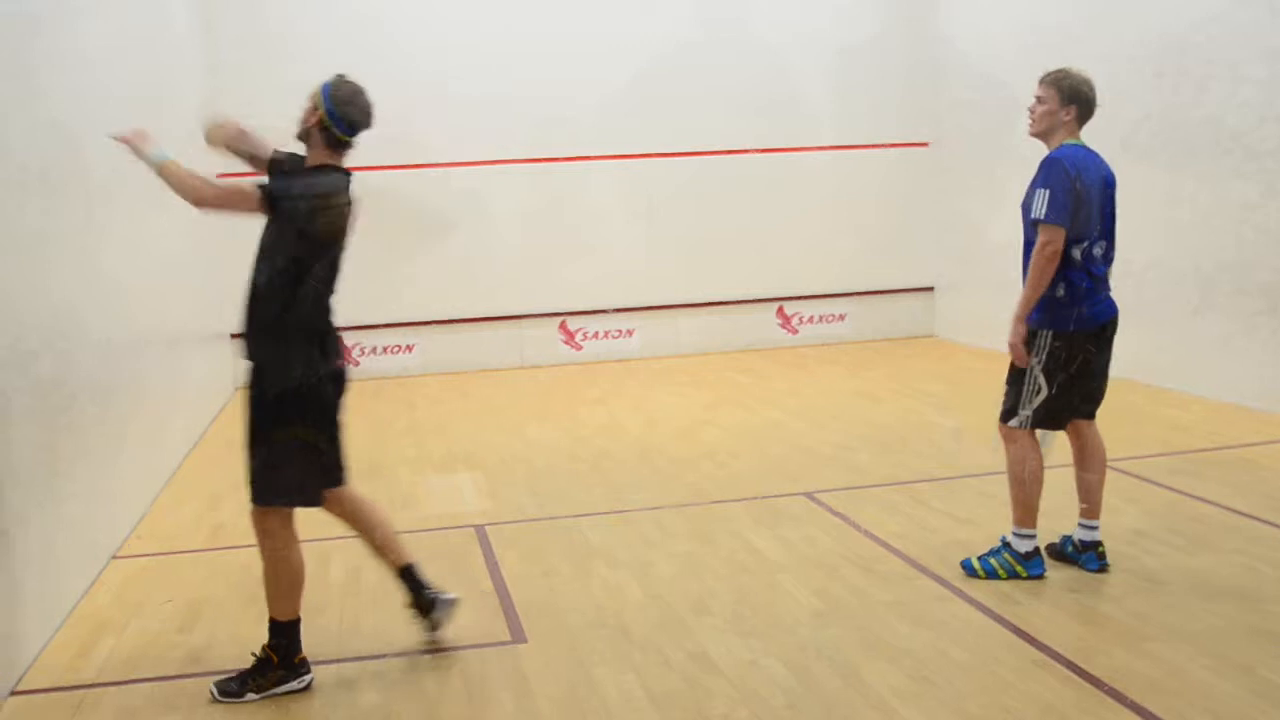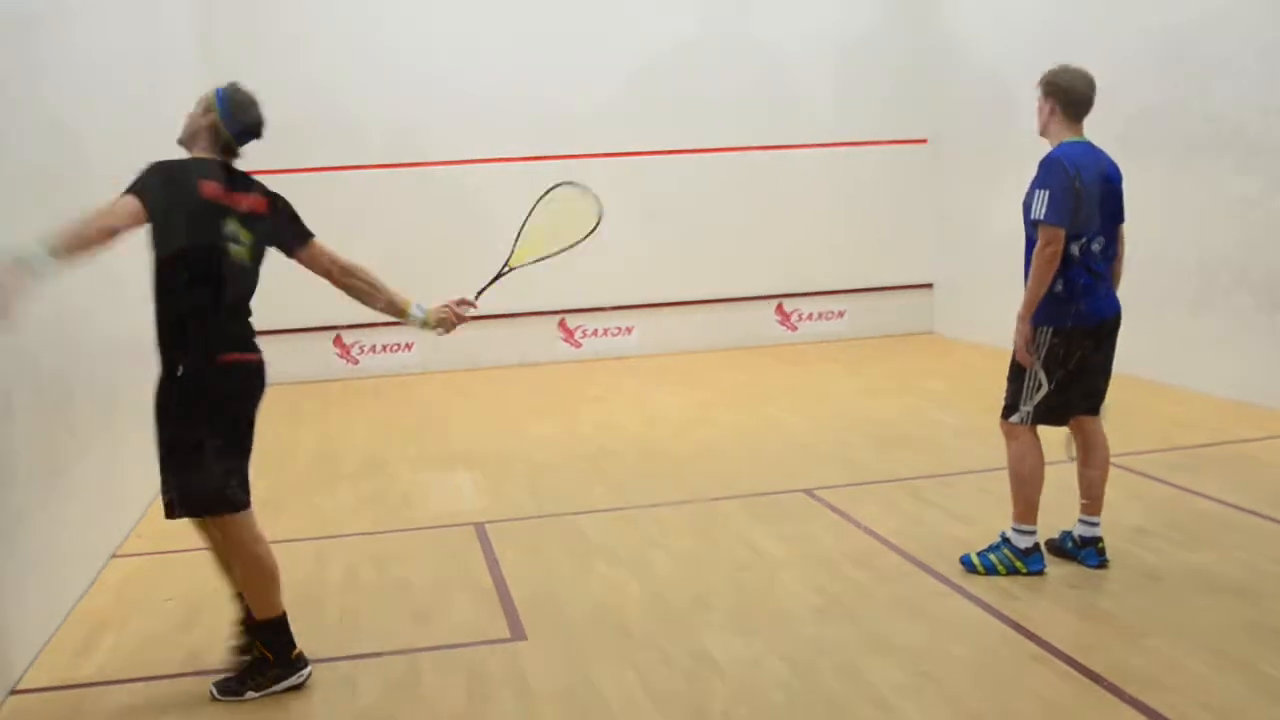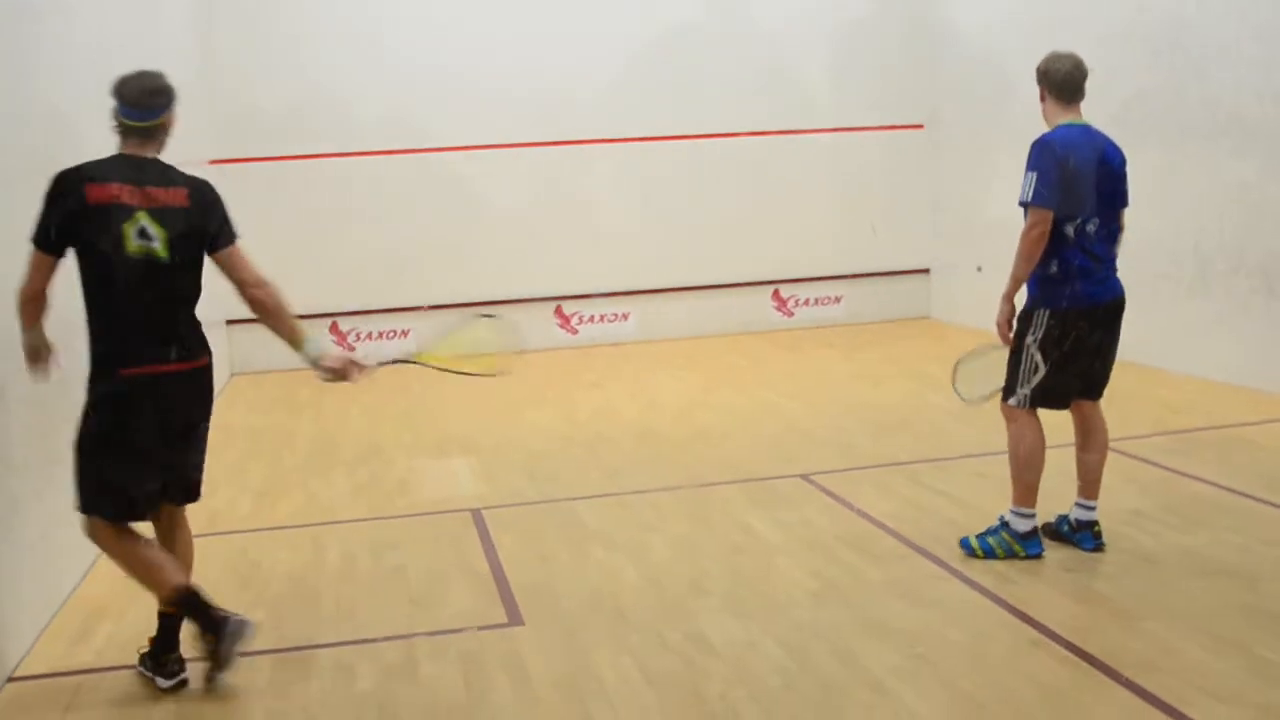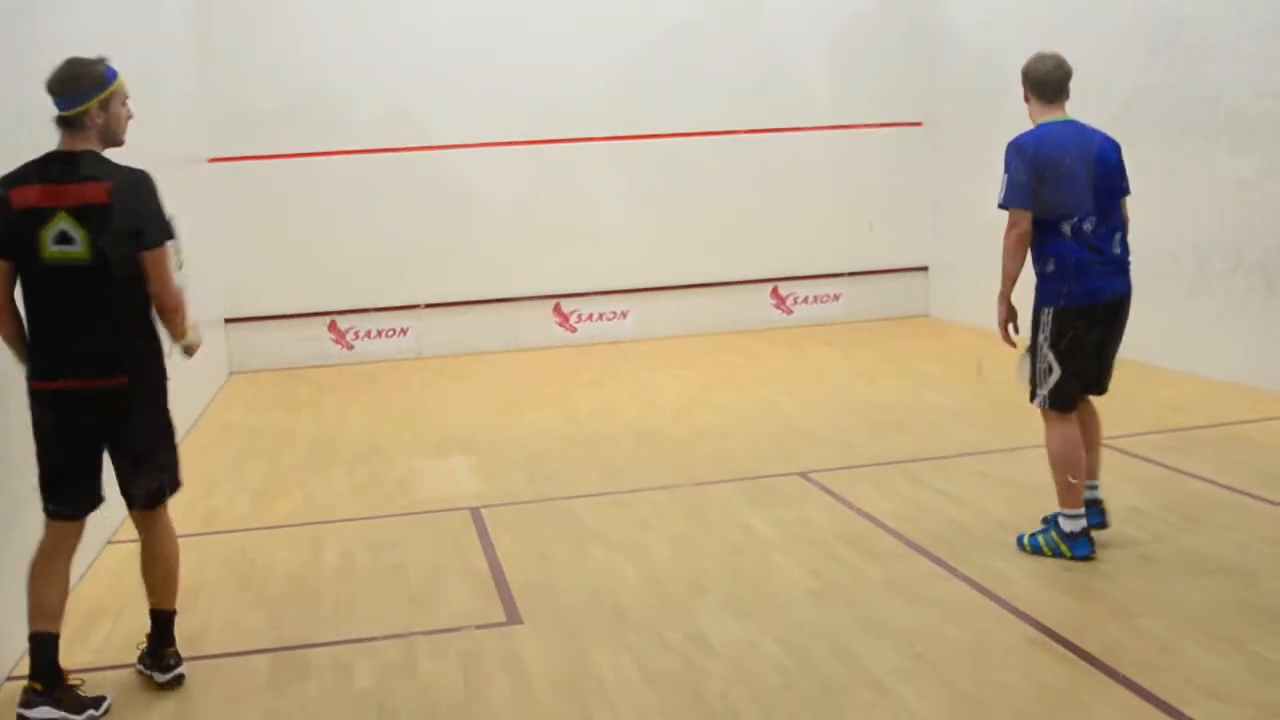
dt=0.4s
person 1, frame 1
left shoulder: (319, 191)
right shoulder: (305, 176)
left elbow: (204, 195)
right elbow: (258, 156)
left wrist: (149, 151)
right wrist: (237, 137)
left hip: (295, 372)
right hip: (304, 365)
left knee: (272, 513)
right knee: (331, 491)
left ankle: (283, 659)
right ankle: (422, 593)
person 1, frame 2
left shoulder: (171, 178)
right shoulder: (262, 199)
left elbow: (112, 220)
right elbow: (338, 269)
right wrist: (414, 311)
left hip: (198, 371)
right hip: (237, 366)
left knee: (225, 513)
right knee: (216, 508)
left ankle: (281, 654)
right ankle: (258, 624)
person 1, frame 3
left shoulder: (72, 187)
right shoulder: (196, 195)
left elbow: (34, 290)
right elbow: (253, 287)
left wrist: (33, 340)
right wrist: (312, 351)
left hip: (123, 382)
right hip: (189, 375)
left knee: (105, 523)
right knee: (169, 513)
left ankle: (211, 620)
right ankle: (165, 650)
person 1, frame 4
right shoulder: (132, 186)
right elbow: (165, 293)
right wrist: (184, 337)
left hip: (54, 388)
right hip: (132, 382)
left knee: (62, 528)
right knee: (152, 514)
right ankle: (162, 648)
person 2, frame 1
left shoulder: (1058, 165)
right shoulder: (1099, 167)
left elbow: (1049, 247)
left wrist: (1020, 317)
left hip: (1059, 321)
right hip: (1096, 315)
left knee: (1017, 426)
right knee: (1081, 421)
left ankle: (1023, 548)
right ankle: (1088, 540)
person 2, frame 2
left shoulder: (1057, 164)
right shoulder: (1106, 165)
left elbow: (1050, 247)
right elbow: (1117, 244)
left wrist: (1024, 318)
left hip: (1060, 318)
right hip: (1100, 314)
left knee: (1018, 424)
right knee: (1085, 418)
left ankle: (1023, 544)
right ankle: (1089, 536)
person 2, frame 3
left shoulder: (1049, 147)
right shoulder: (1110, 150)
left elbow: (1038, 228)
right elbow: (1117, 225)
left wrist: (1008, 297)
left hip: (1058, 300)
right hip: (1105, 296)
left knee: (1019, 407)
right knee: (1086, 404)
left ankle: (1021, 528)
right ankle: (1084, 520)
person 2, frame 4
left shoulder: (1026, 147)
right shoulder: (1104, 145)
left elbow: (1020, 228)
right elbow: (1122, 217)
left wrist: (1004, 296)
left hip: (1064, 295)
right hip: (1113, 290)
left knee: (1057, 411)
right knee: (1080, 399)
left ankle: (1071, 529)
right ankle: (1090, 501)
